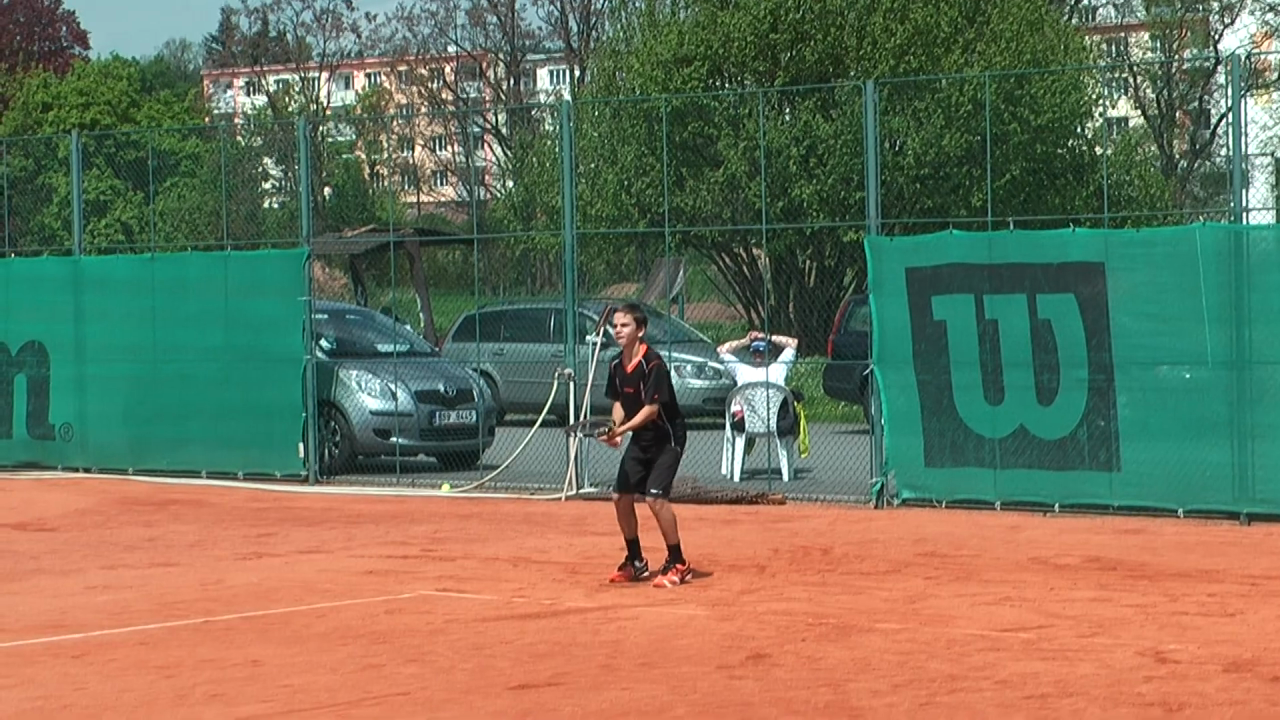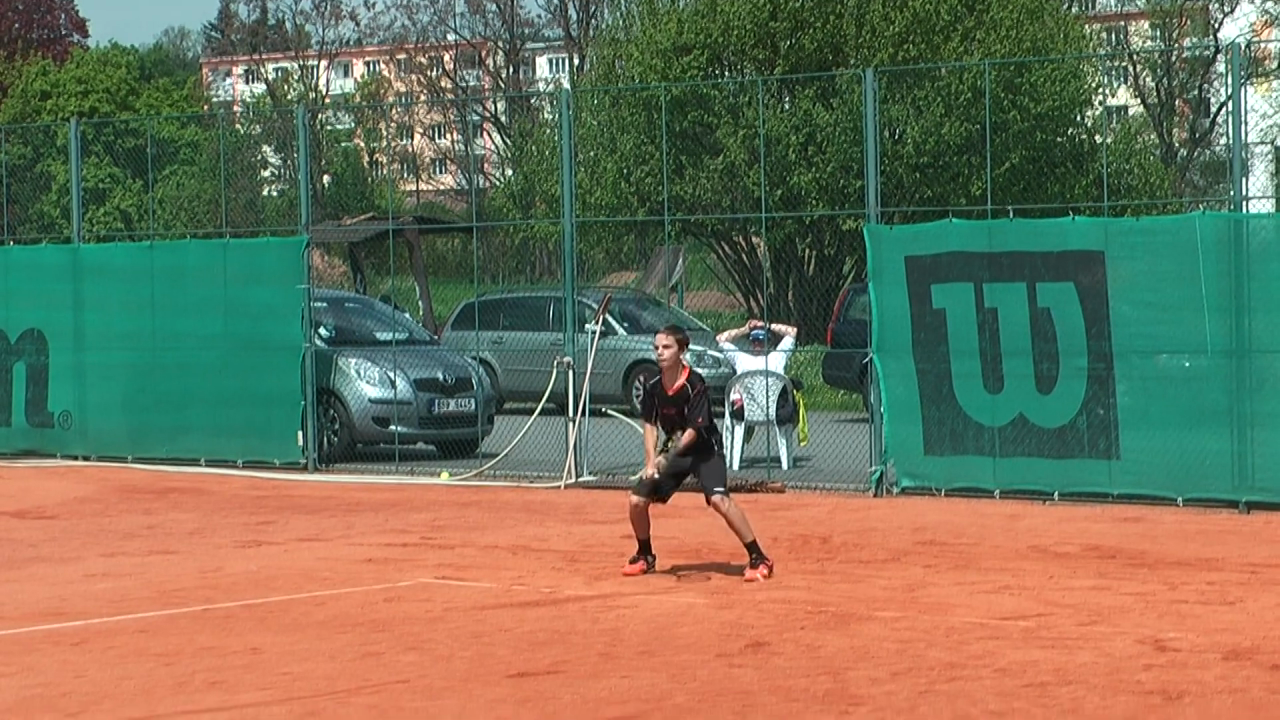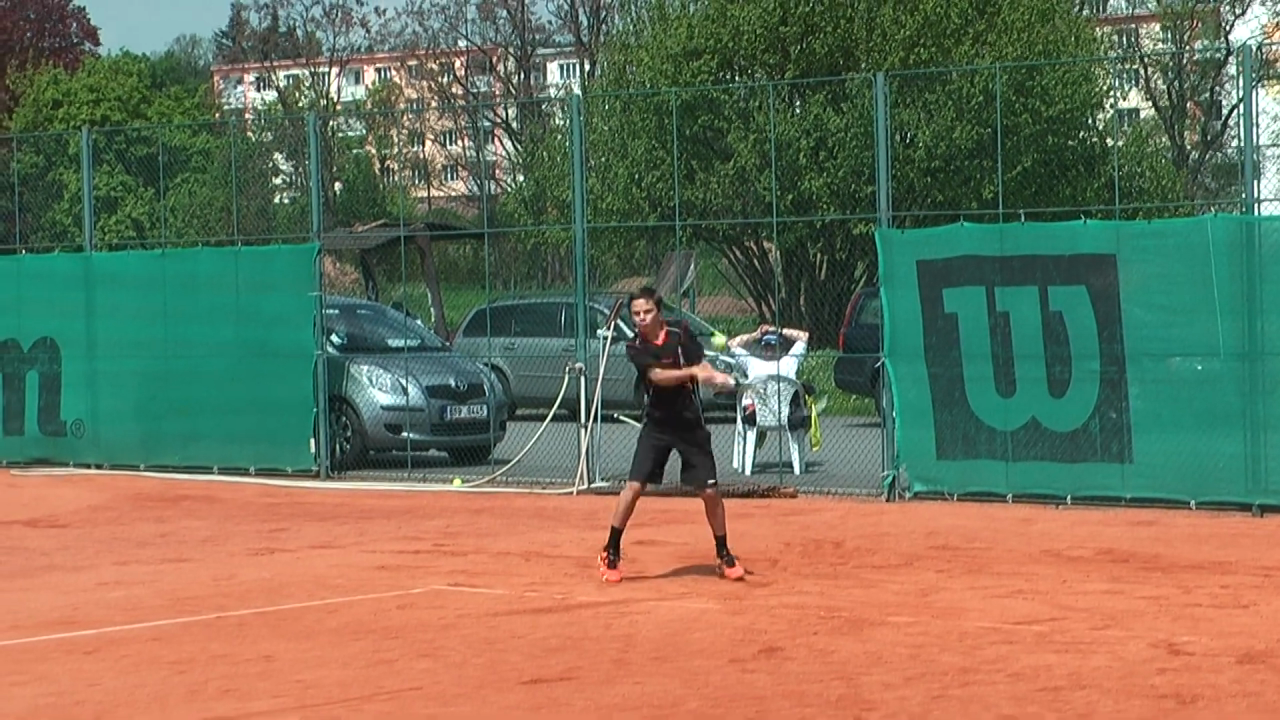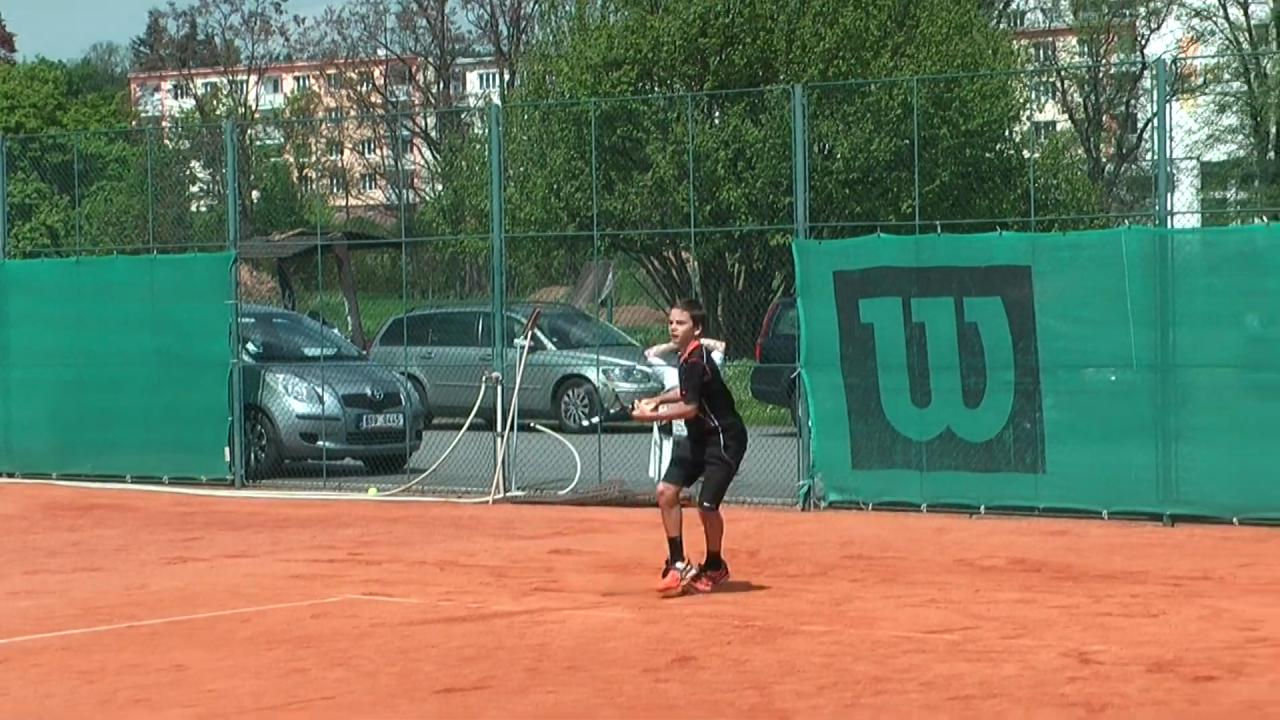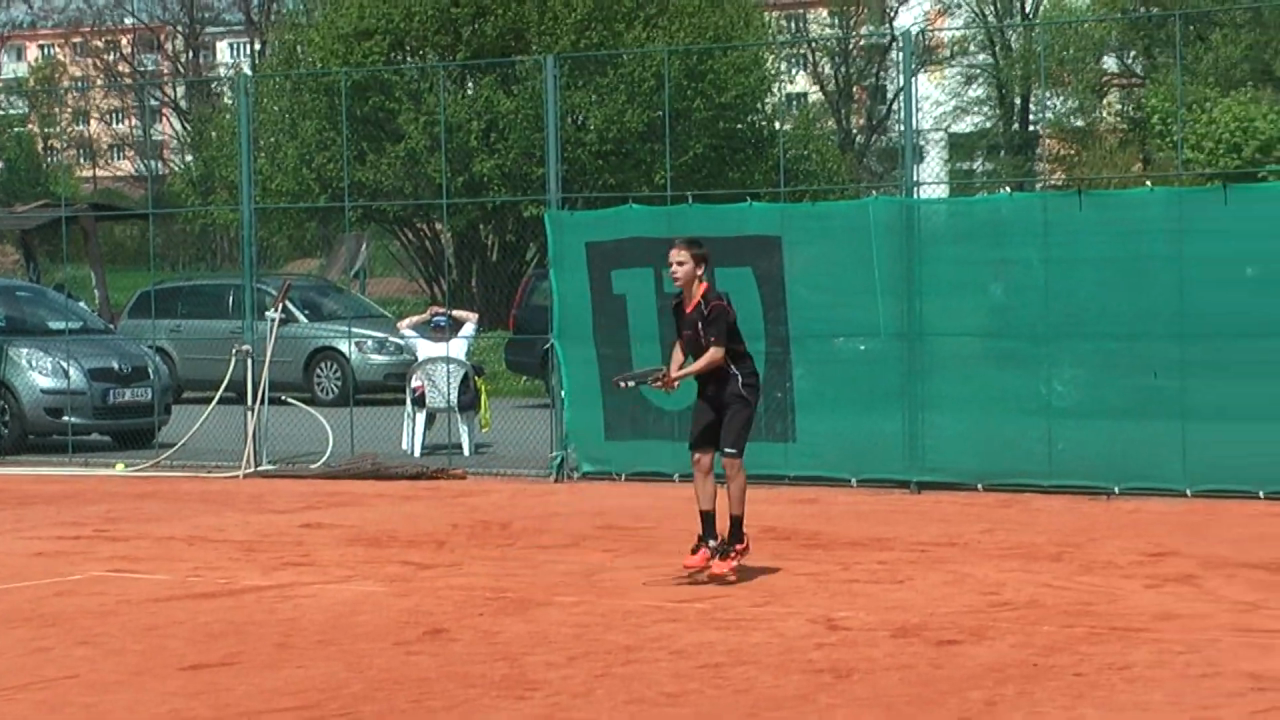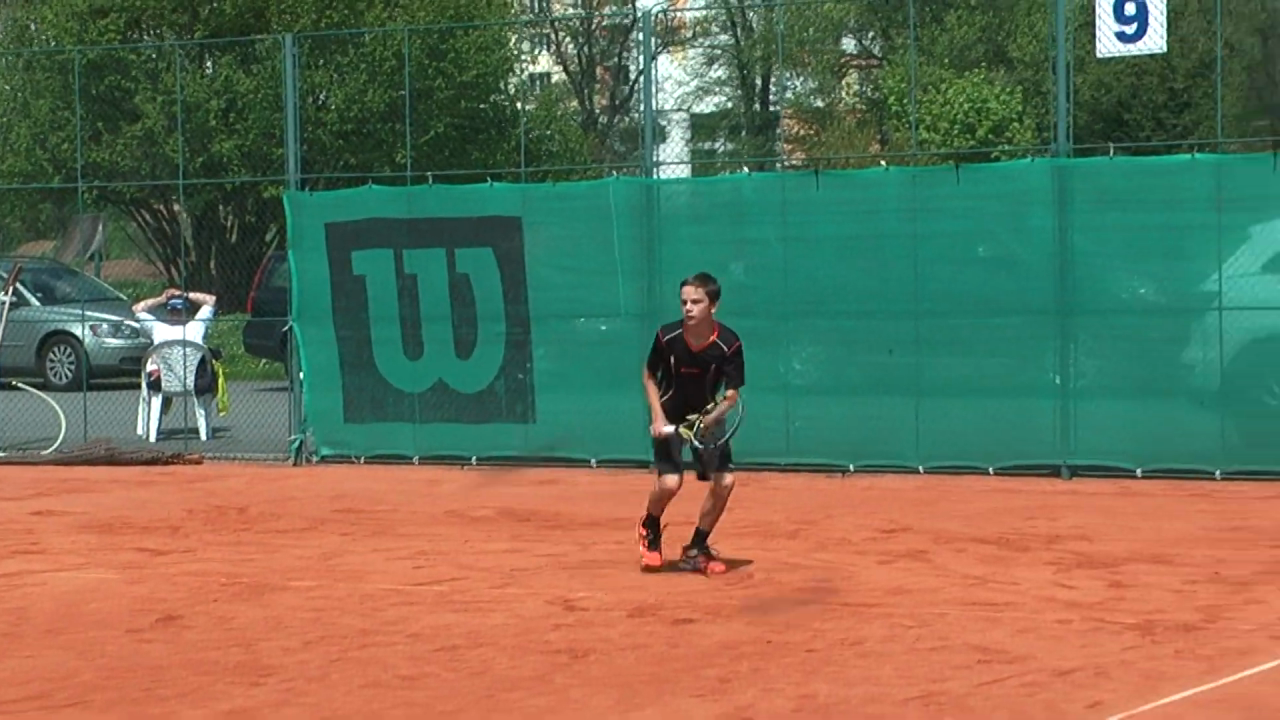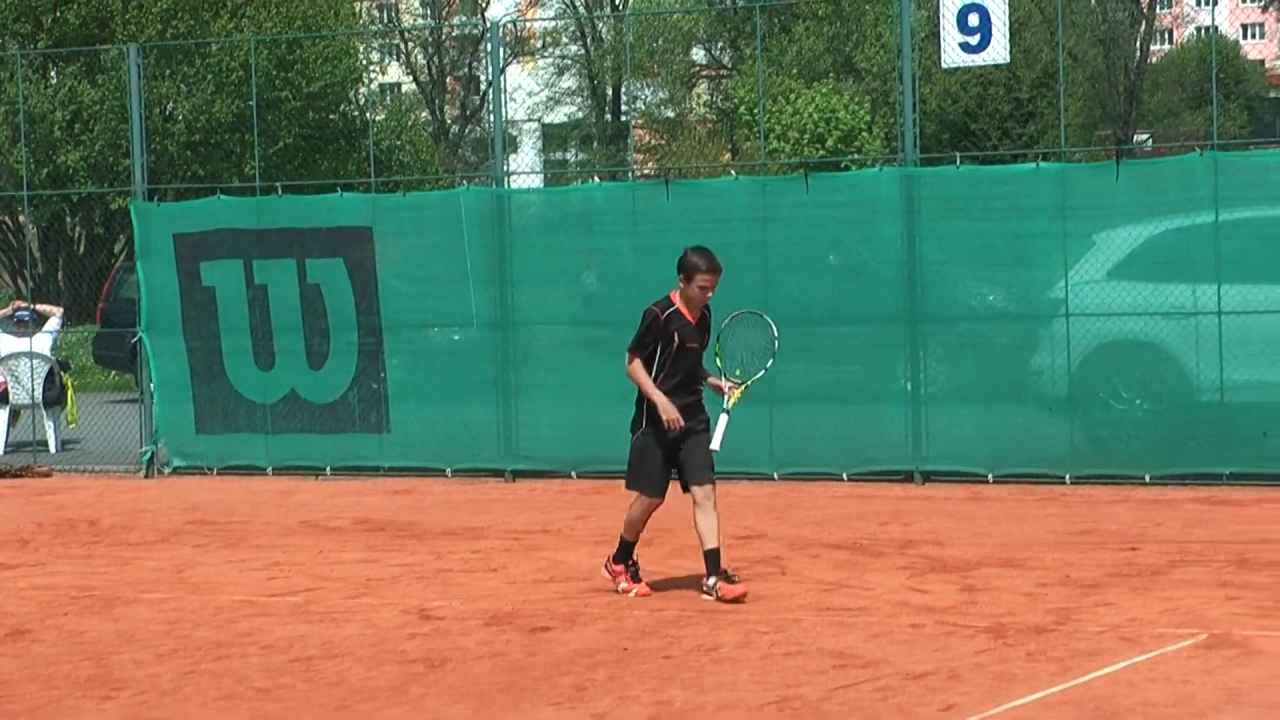
dt=0.7s
person 1, frame 1
left shoulder: (653, 363)
right shoulder: (616, 364)
left elbow: (652, 408)
right elbow: (619, 402)
left wrist: (621, 430)
right wrist: (616, 431)
left hip: (666, 438)
right hip: (640, 440)
left knee: (656, 497)
right knee: (621, 497)
left ankle: (677, 563)
right ankle: (636, 561)
person 1, frame 2
left shoulder: (697, 385)
right shoulder: (651, 386)
left elbow: (693, 432)
right elbow: (649, 426)
left wrist: (668, 458)
right wrist: (651, 461)
left hip: (698, 450)
right hip: (668, 448)
left knee: (720, 500)
right knee: (637, 501)
left ankle: (758, 559)
right ankle: (645, 555)
person 1, frame 3
left shoulder: (681, 334)
right shoulder: (636, 348)
left elbow: (701, 367)
right elbow: (659, 377)
left wrist: (714, 376)
right wrist: (693, 372)
left hip: (691, 425)
right hip: (658, 425)
left knee: (710, 491)
right knee: (634, 487)
left ankle: (723, 555)
right ankle: (611, 552)
person 1, frame 4
left shoulder: (697, 360)
right shoulder: (687, 355)
left elbow: (687, 409)
left wrist: (651, 415)
right wrist: (658, 400)
left hip: (724, 440)
right hip: (699, 437)
left knee: (707, 507)
right knee: (665, 492)
left ankle: (713, 565)
right ankle: (677, 563)
person 1, frame 5
left shoulder: (715, 304)
right shoulder: (678, 305)
left elbow: (716, 352)
left wrist: (678, 374)
right wrist: (672, 370)
left hip: (737, 386)
right hip: (709, 388)
left knee: (731, 461)
right knee: (700, 461)
left ankle: (736, 540)
right ankle: (709, 540)
person 1, frame 6
left shoulder: (728, 343)
right shoulder: (666, 337)
left elbow: (732, 392)
right elbow: (649, 376)
left wrist: (715, 415)
right wrist: (656, 416)
left hip: (705, 416)
right hip: (670, 416)
left knee: (723, 481)
right knee: (669, 482)
left ankle: (696, 548)
right ankle: (650, 527)
person 1, frame 7
left shoulder: (704, 315)
right shoulder: (658, 315)
right elbow: (634, 363)
left wrist: (714, 382)
right wrist: (661, 401)
left hip: (692, 416)
right hip: (655, 419)
left knee: (704, 493)
right knee: (649, 497)
left ankle: (713, 577)
right ankle: (620, 562)
